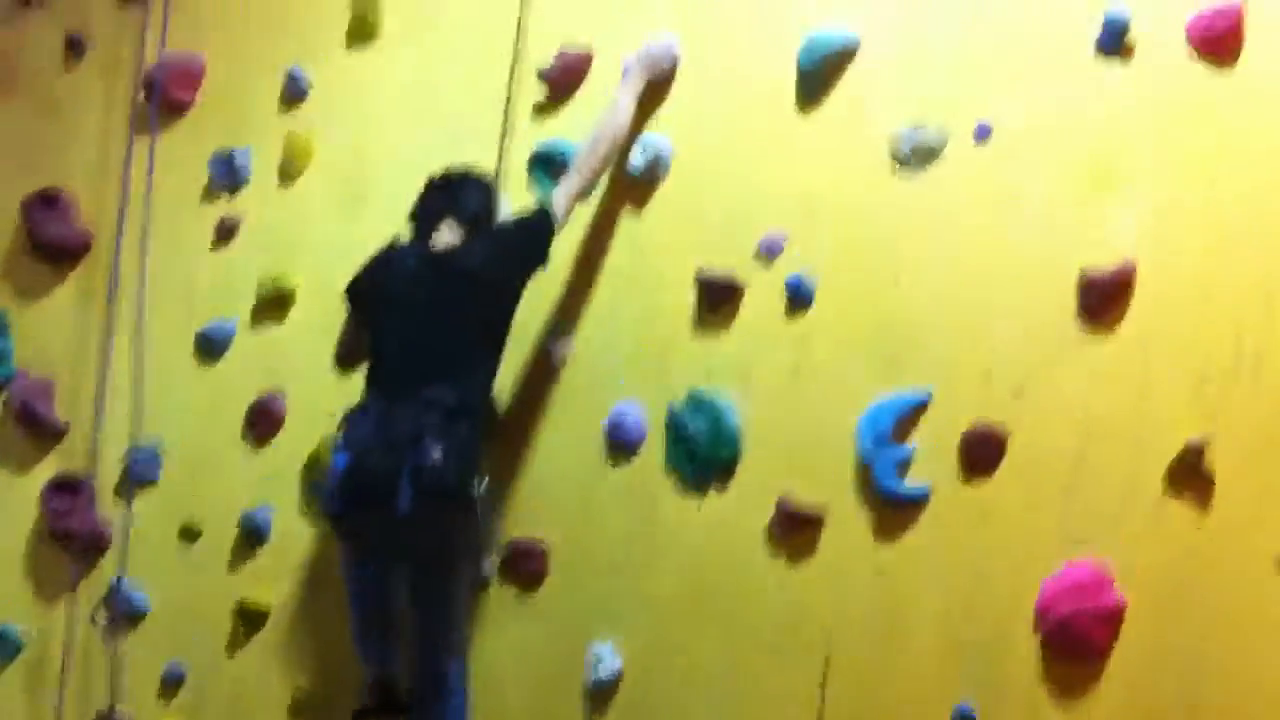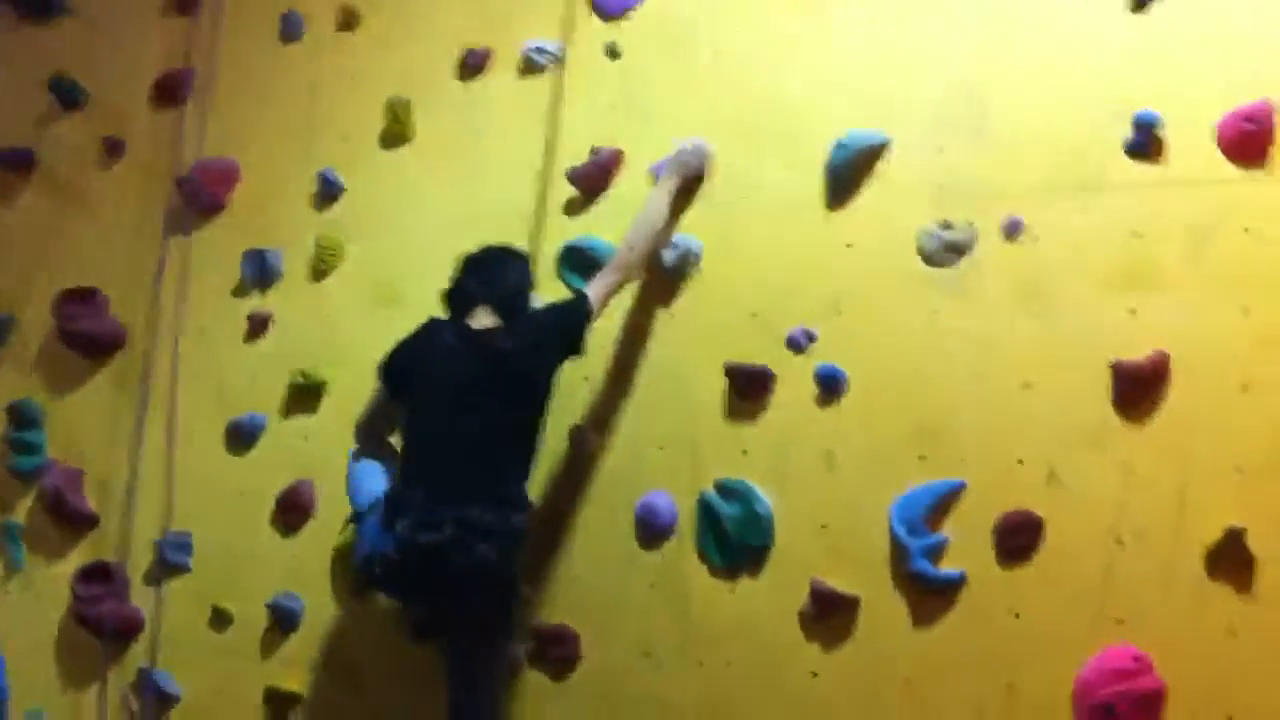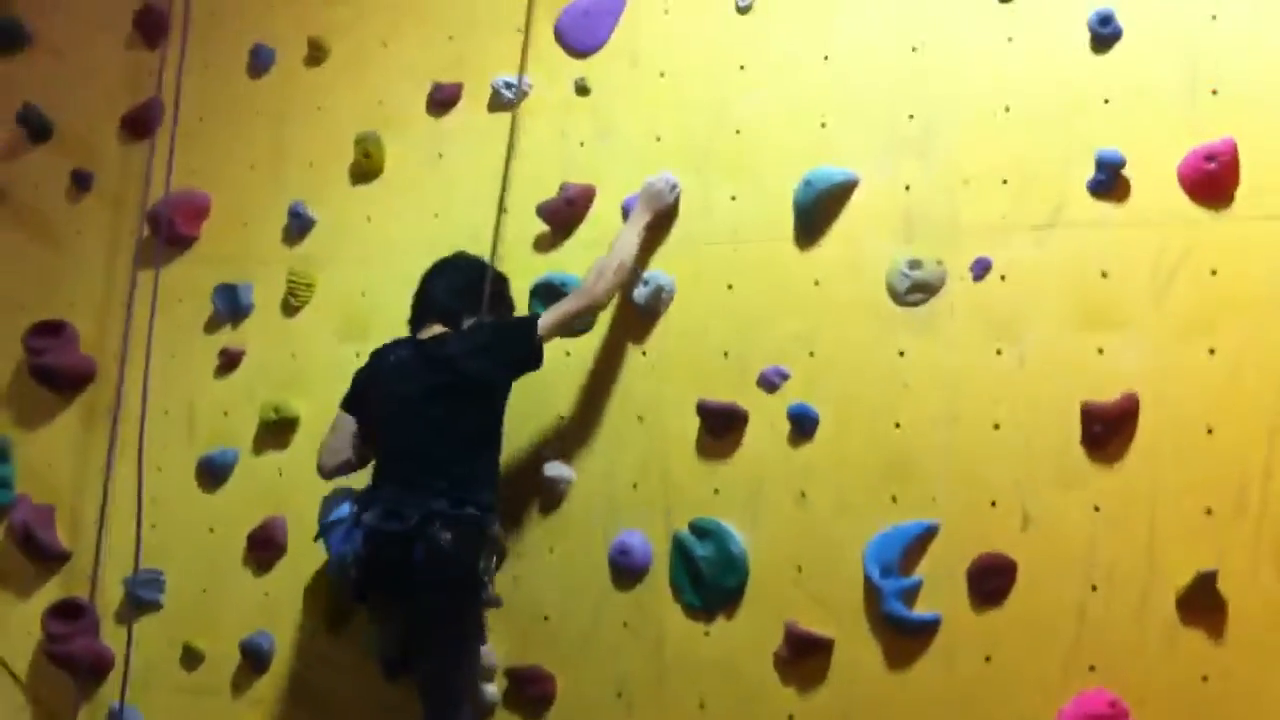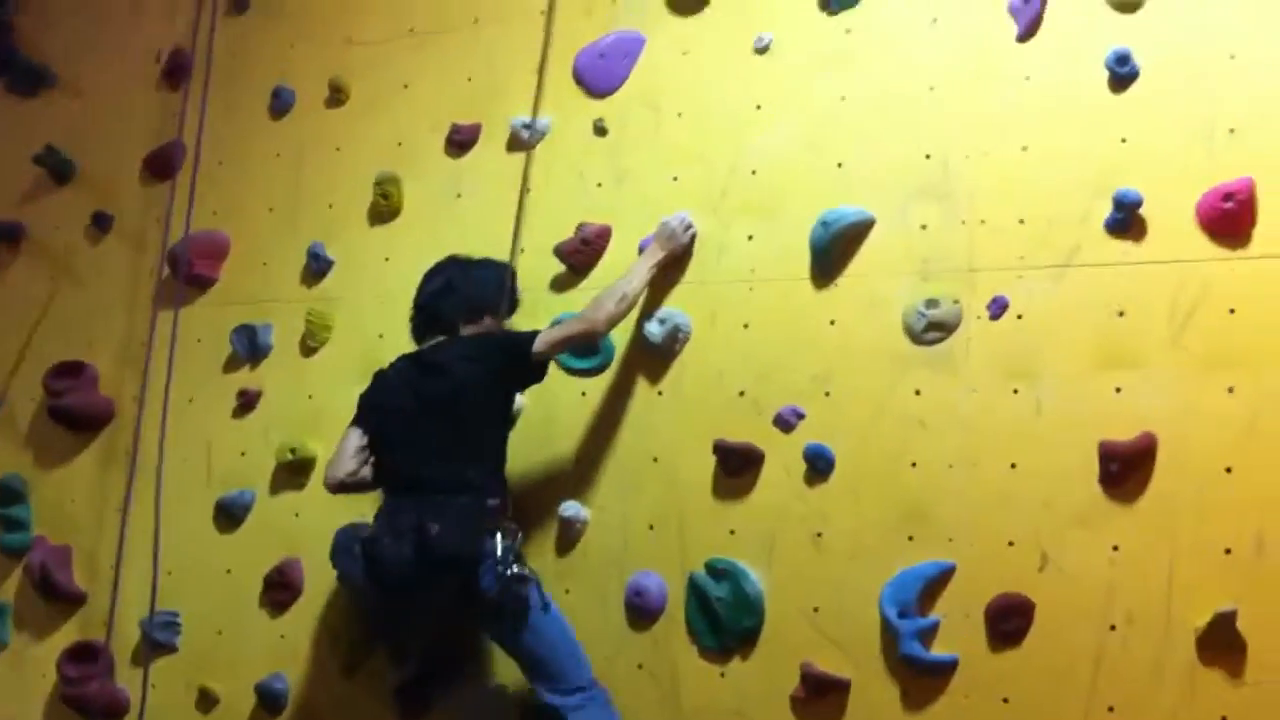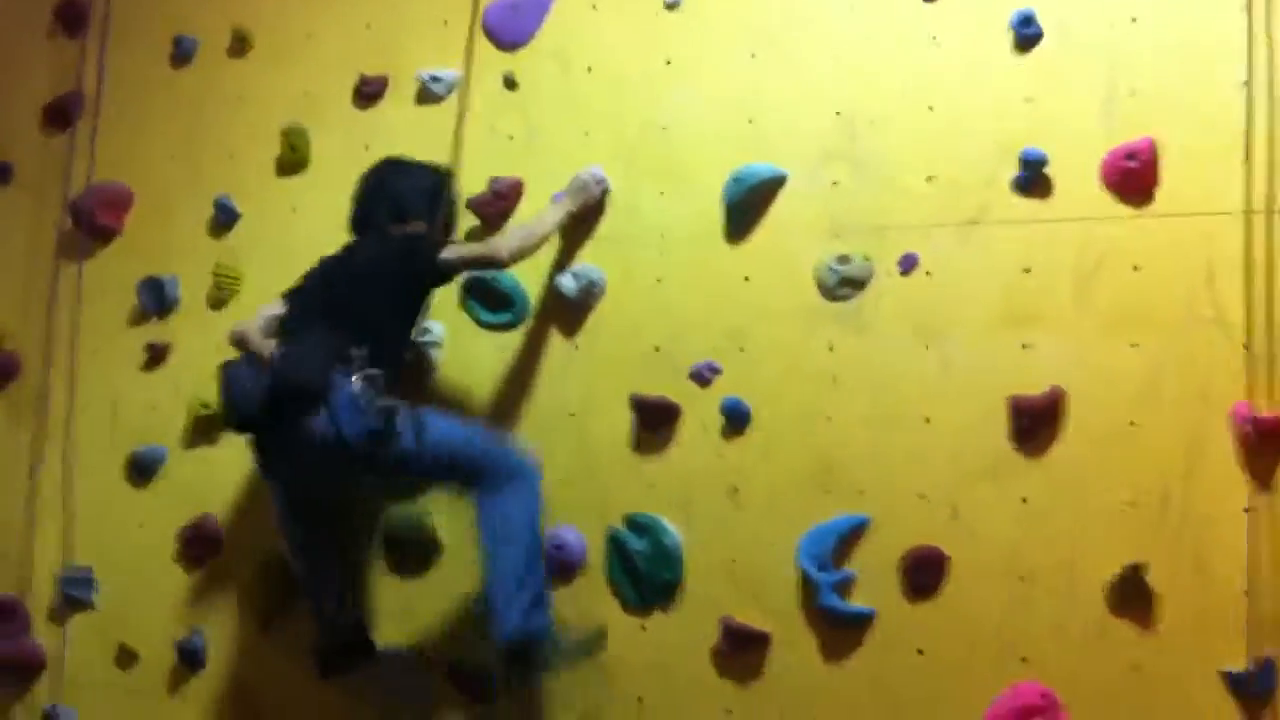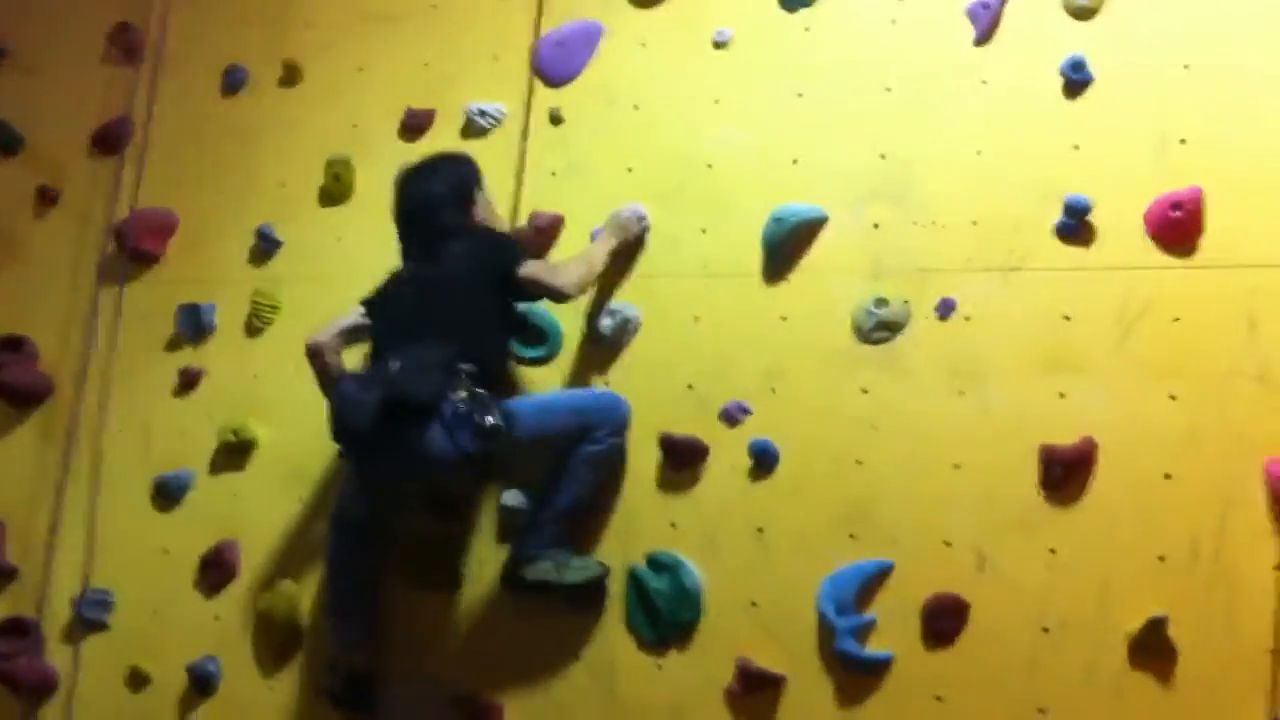
dt=0.5s
person 1, frame 1
left shoulder: (387, 267)
right shoulder: (502, 253)
left elbow: (347, 356)
right elbow: (588, 168)
right wrist: (634, 79)
left hip: (365, 467)
right hip: (440, 481)
left knee: (369, 555)
right knee: (439, 659)
person 1, frame 2
left shoulder: (424, 345)
right shoulder: (539, 340)
left elbow: (367, 435)
right elbow: (624, 266)
right wrist: (670, 181)
left hip: (398, 554)
right hip: (482, 564)
left ankle: (425, 609)
person 1, frame 3
left shoulder: (383, 365)
right shoulder: (490, 349)
left elbow: (330, 461)
right elbow: (593, 296)
right wrist: (642, 217)
left hip: (375, 553)
right hip: (450, 562)
left knee: (341, 511)
left ankle: (406, 636)
person 1, frame 4
left shoulder: (387, 383)
right shoulder: (492, 357)
left elbow: (339, 475)
right elbow: (594, 322)
right wrist: (656, 253)
left hip: (396, 565)
right hip: (477, 560)
left knee: (349, 546)
left ankle: (419, 664)
person 1, frame 5
left shoulder: (328, 271)
right shoulder: (406, 253)
left elbow: (246, 332)
right elbow: (500, 251)
right wrist: (565, 204)
left hip: (284, 428)
right hip: (350, 410)
left knee: (315, 531)
right knee: (511, 471)
left ankle: (339, 637)
right ankle: (522, 632)
person 1, frame 6
left shoulder: (402, 282)
right shoulder: (489, 251)
left elbow: (320, 343)
right elbow: (564, 283)
left wrist: (351, 409)
right wrist: (610, 238)
left hip: (379, 436)
right hip: (447, 426)
left knee: (353, 524)
right knee: (606, 413)
left ankle: (353, 664)
right ankle: (539, 553)
